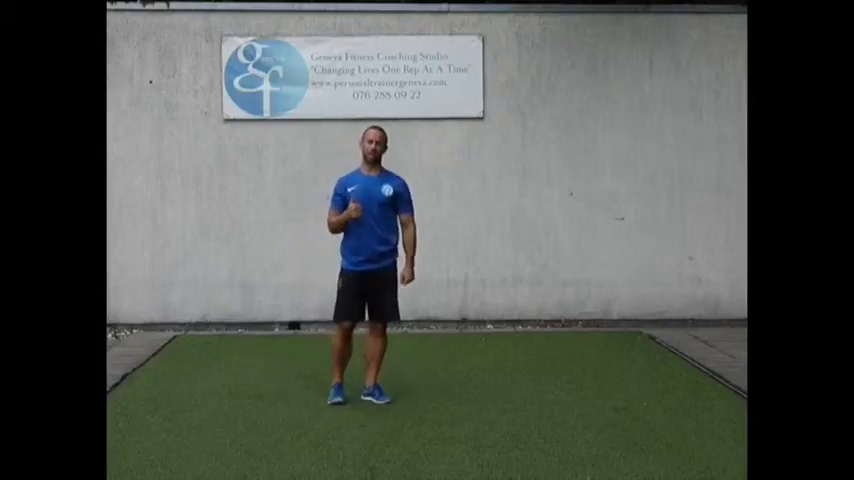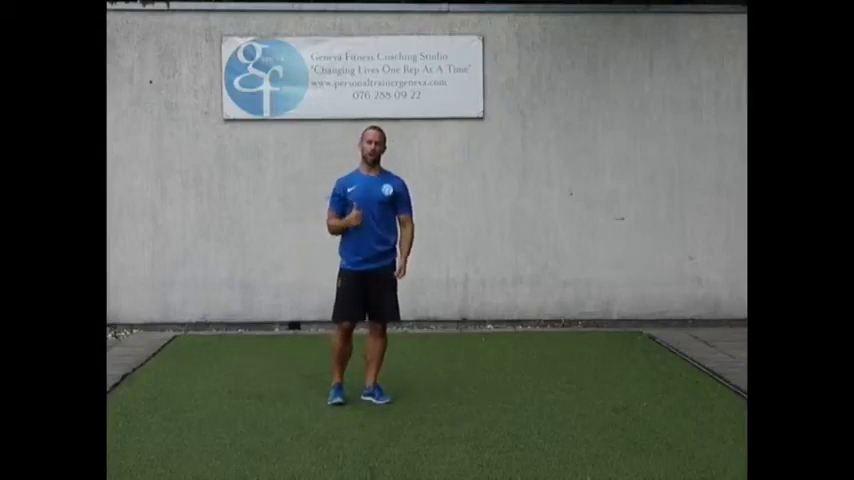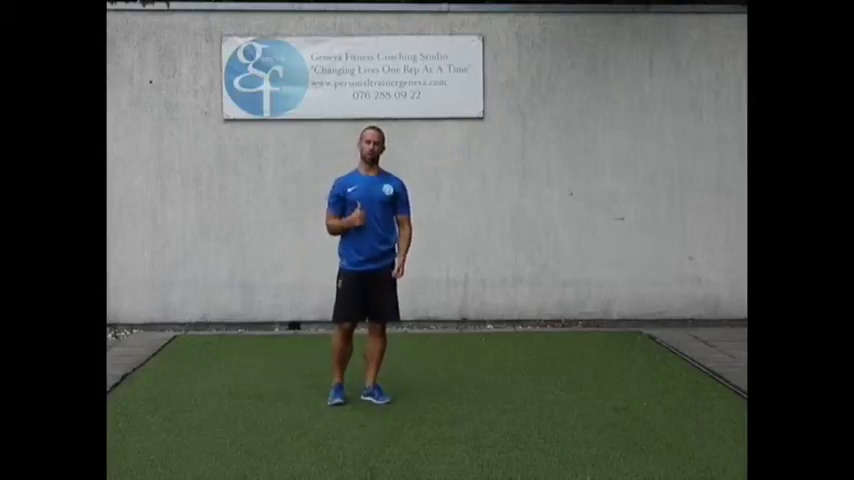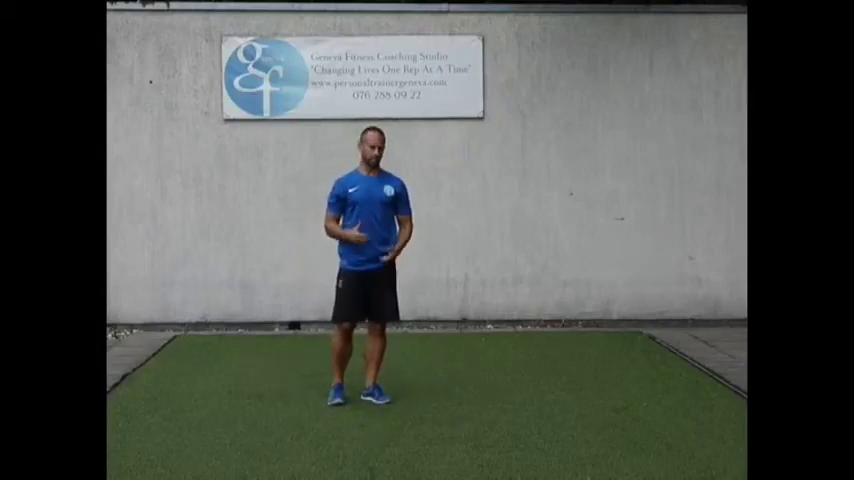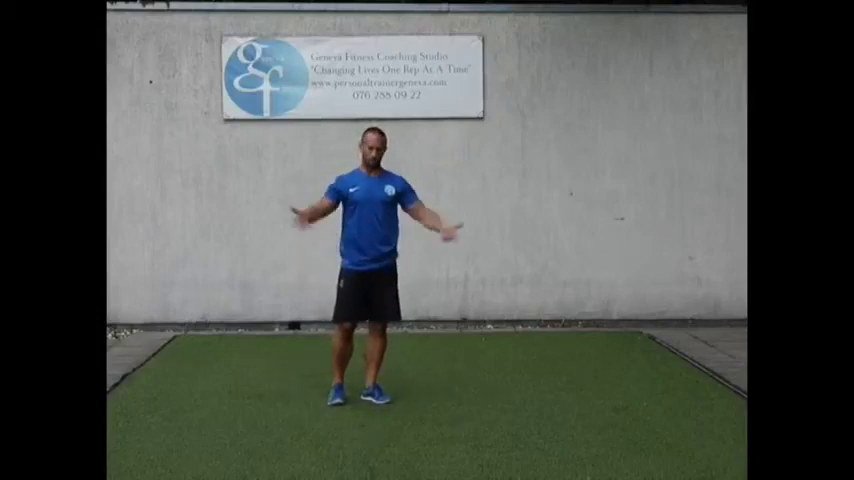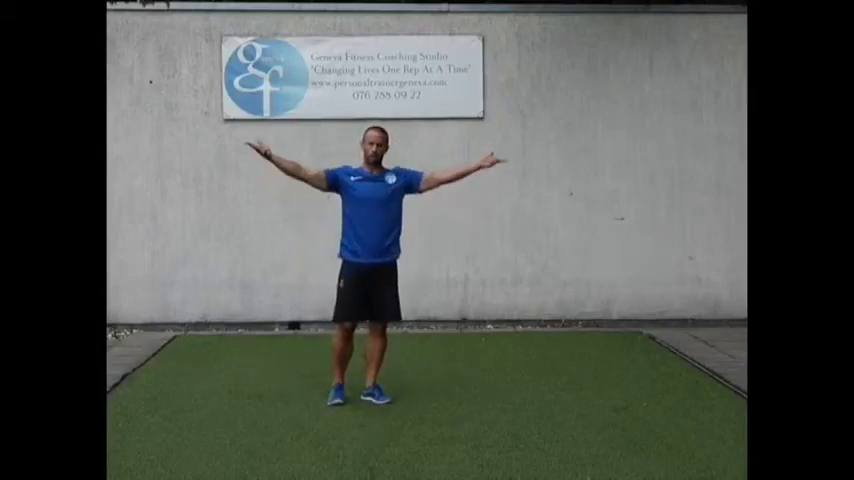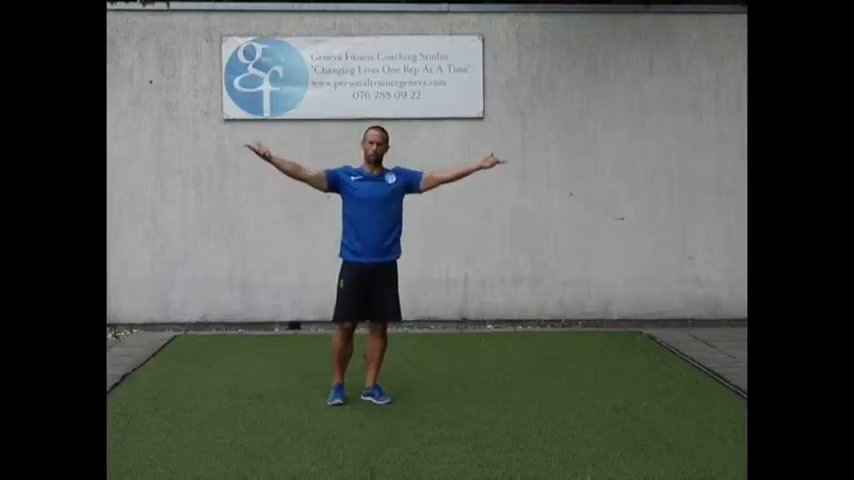
dt=0.4s
person 1, frame 1
left shoulder: (396, 184)
right shoulder: (345, 183)
left elbow: (408, 225)
right elbow: (332, 226)
left wrist: (409, 263)
right wrist: (348, 215)
left hip: (384, 268)
right hip: (352, 268)
left knee: (379, 327)
right knee: (344, 326)
left ankle: (371, 385)
right ankle: (337, 383)
person 1, frame 2
left shoulder: (395, 184)
right shoulder: (344, 183)
left elbow: (406, 225)
right elbow: (331, 226)
left wrist: (403, 258)
right wrist: (348, 222)
left hip: (383, 268)
right hip: (351, 268)
left knee: (379, 327)
right knee: (344, 326)
left ankle: (371, 385)
right ankle: (337, 384)
person 1, frame 3
left shoulder: (394, 184)
right shoulder: (343, 184)
left elbow: (404, 225)
right elbow: (331, 225)
left wrist: (401, 258)
right wrist: (349, 221)
left hip: (383, 269)
right hip: (351, 268)
left knee: (378, 327)
right knee: (345, 327)
left ankle: (371, 386)
right ankle: (337, 384)
person 1, frame 4
left shoulder: (395, 185)
right shoulder: (344, 184)
left elbow: (406, 224)
right elbow: (329, 225)
left wrist: (398, 248)
right wrist: (347, 235)
left hip: (383, 269)
right hip: (351, 269)
left knee: (378, 327)
right knee: (344, 327)
left ankle: (371, 386)
right ankle: (337, 385)
person 1, frame 5
left shoulder: (396, 183)
right shoulder: (345, 182)
left elbow: (419, 211)
right elbow: (323, 206)
left wrist: (442, 228)
right wrist: (307, 215)
left hip: (385, 269)
right hip: (353, 269)
left knee: (378, 327)
right knee: (345, 326)
left ankle: (371, 386)
right ankle: (337, 384)
person 1, frame 6
left shoulder: (400, 178)
right shoulder: (345, 177)
left elbow: (438, 178)
right elbow: (305, 174)
left wrist: (479, 165)
right wrist: (271, 157)
left hip: (385, 267)
right hip: (353, 266)
left knee: (379, 327)
right knee: (345, 326)
left ankle: (371, 386)
right ankle: (338, 385)
person 1, frame 7
left shoulder: (400, 178)
right shoulder: (345, 177)
left elbow: (438, 177)
right elbow: (305, 174)
left wrist: (479, 166)
right wrist: (271, 159)
left hip: (385, 267)
right hip: (353, 265)
left knee: (379, 327)
right knee: (345, 326)
left ankle: (371, 386)
right ankle: (338, 385)
